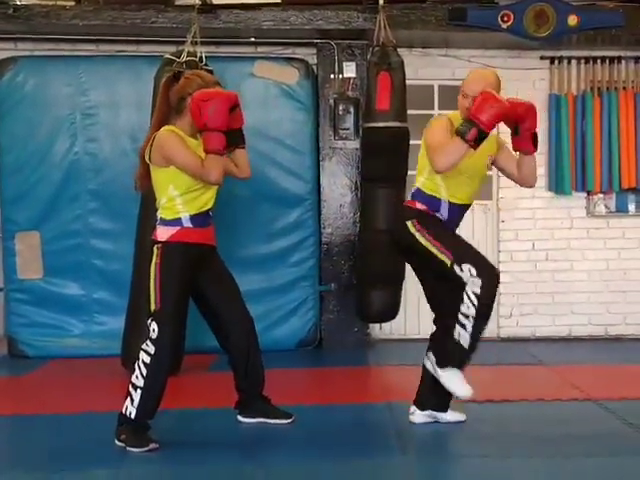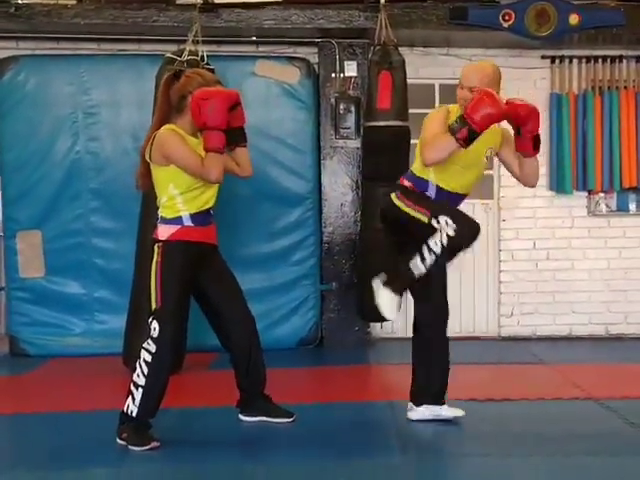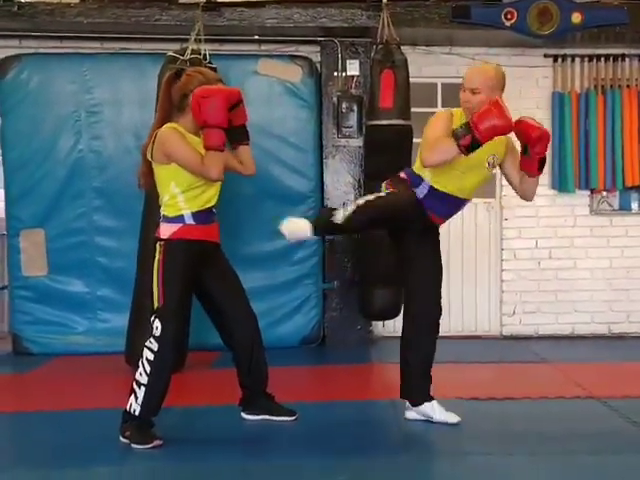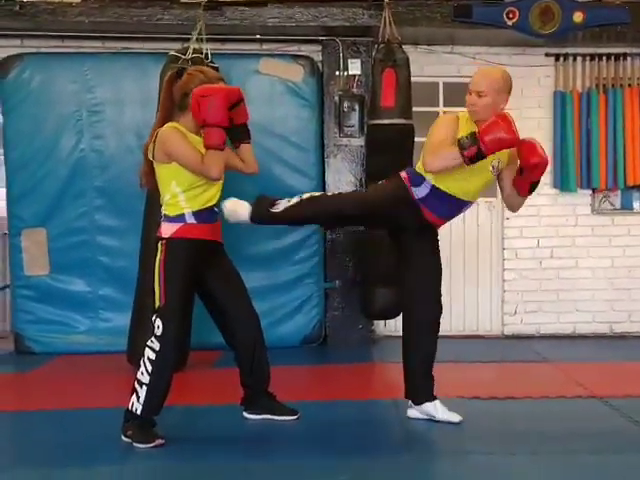
dt=0.1s
person 1, frame 1
left shoulder: (200, 140)
right shoulder: (166, 138)
left elbow: (242, 171)
right elbow: (212, 176)
left wrist: (233, 129)
right wrist: (215, 129)
left hip: (204, 247)
right hip: (174, 248)
left knee: (239, 323)
right knee: (163, 335)
left ankle: (252, 402)
right ankle: (130, 425)
person 1, frame 2
left shoulder: (201, 139)
right shoulder: (167, 137)
left elbow: (244, 170)
right elbow: (212, 174)
left wrist: (234, 127)
right wrist: (214, 127)
left hip: (205, 246)
right hip: (175, 246)
left knee: (240, 321)
right knee: (165, 334)
left ankle: (253, 401)
right ankle: (132, 423)
person 1, frame 3
left shoulder: (202, 137)
right shoulder: (168, 136)
left elbow: (247, 168)
right elbow: (212, 173)
left wrist: (236, 125)
right wrist: (215, 126)
left hip: (207, 244)
right hip: (178, 245)
left knee: (243, 320)
right knee: (167, 333)
left ankle: (255, 400)
right ankle: (134, 422)
person 1, frame 4
left shoulder: (204, 136)
right shoulder: (169, 135)
left elbow: (249, 166)
right elbow: (213, 172)
left wrist: (237, 123)
right wrist: (215, 125)
left hip: (210, 243)
right hip: (179, 244)
left knee: (244, 319)
right knee: (168, 332)
left ankle: (257, 399)
right ankle: (136, 421)
person 2, frame 1
left shoulder: (495, 140)
right shoulder: (443, 124)
left elbow: (527, 179)
right elbow: (439, 162)
left wrist: (525, 135)
right wrist: (474, 128)
left hip: (440, 231)
right hip: (416, 222)
left knee: (450, 315)
right knee: (482, 278)
left ankle: (431, 405)
right ankle: (446, 360)
person 2, frame 2
left shoulder: (497, 134)
right shoulder: (442, 117)
left elbow: (529, 178)
right elbow: (430, 156)
left wrist: (527, 137)
right wrist: (466, 126)
left hip: (435, 221)
right hip: (405, 205)
left knee: (433, 308)
right knee: (464, 227)
left ankle: (426, 401)
right ankle: (393, 282)
person 2, frame 3
left shoulder: (505, 142)
right shoulder: (446, 119)
left elbow: (527, 192)
right elbow: (429, 158)
left wrist: (533, 159)
right wrist: (470, 133)
left hip: (424, 225)
right hip: (403, 194)
left knee: (424, 310)
right knee: (402, 205)
left ankle: (418, 400)
right ankle: (315, 223)
person 2, frame 4
left shoulder: (507, 149)
right shoulder: (453, 122)
left elbow: (512, 203)
right elbow: (432, 164)
left wrist: (527, 180)
right wrist: (475, 145)
left hip: (423, 227)
right hip: (398, 201)
left knee: (425, 310)
right knee: (339, 207)
left ankle: (422, 399)
right ankle: (258, 210)
